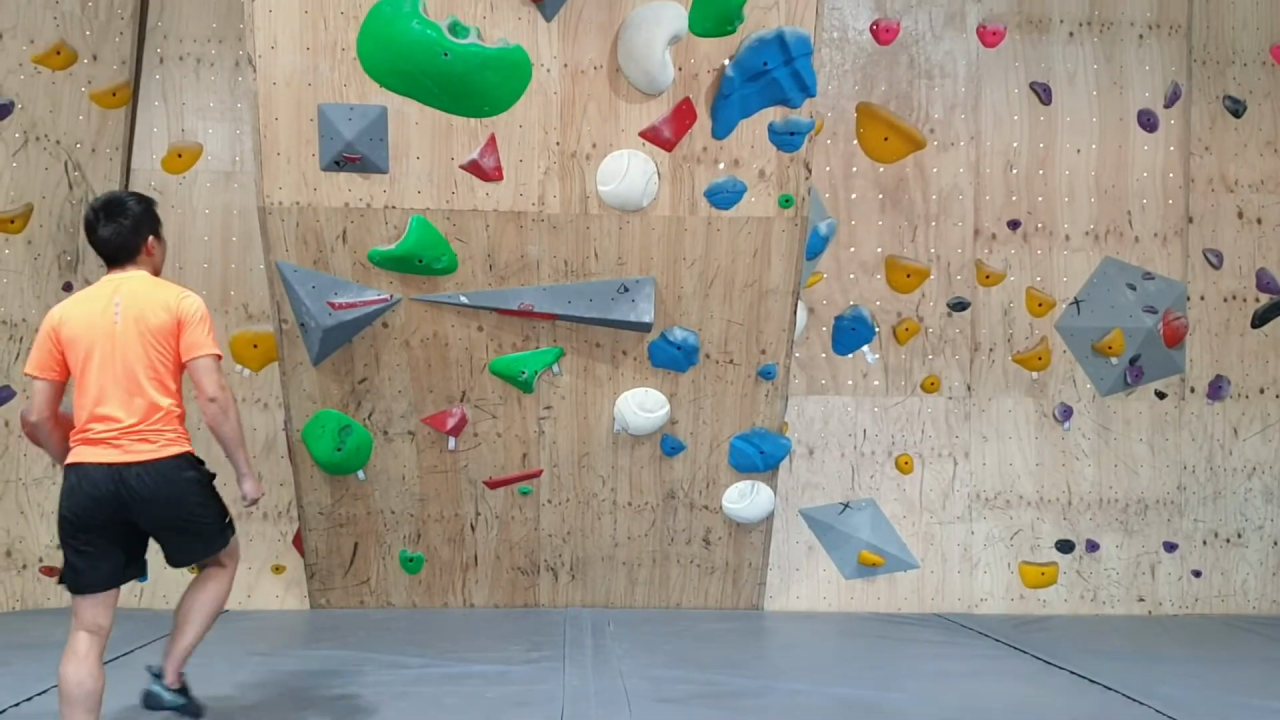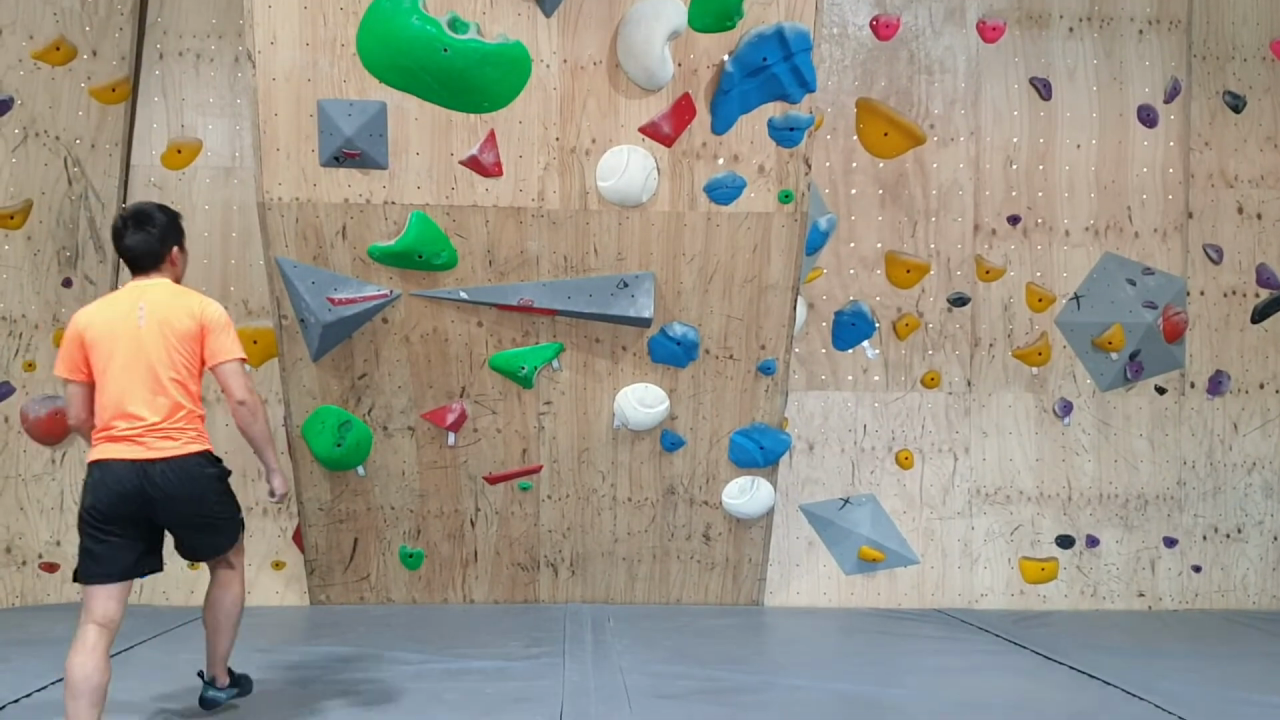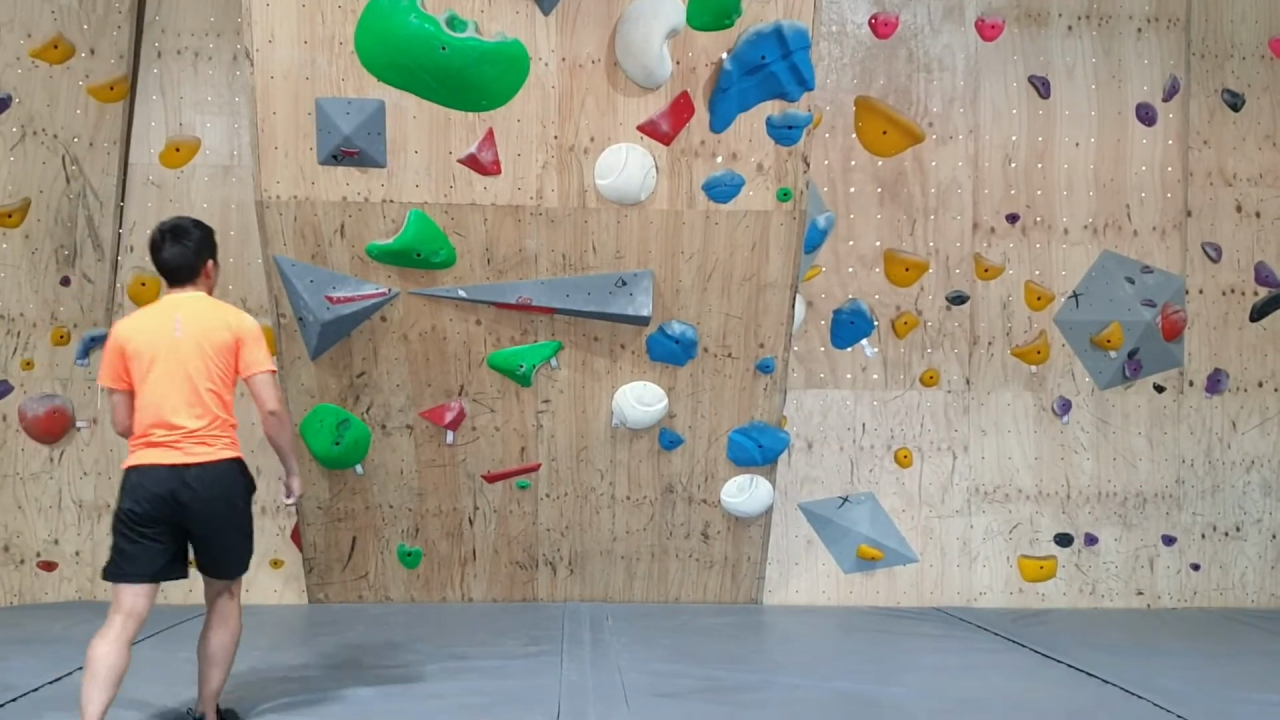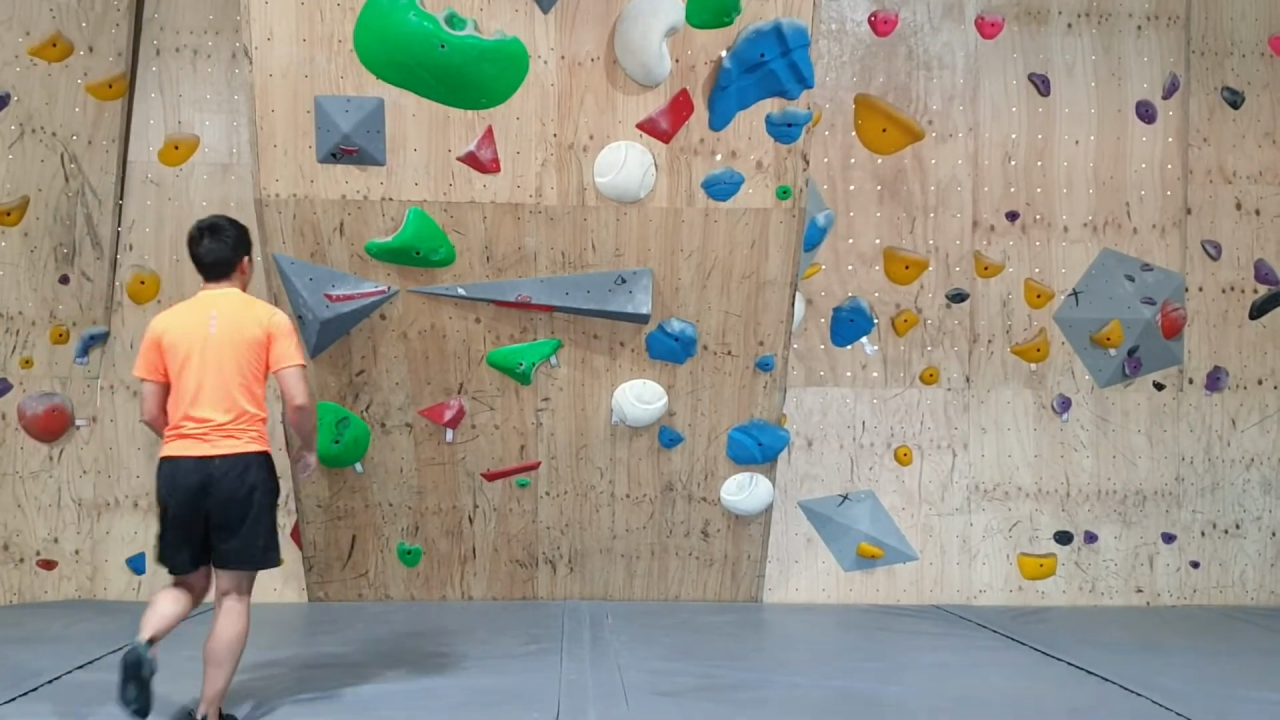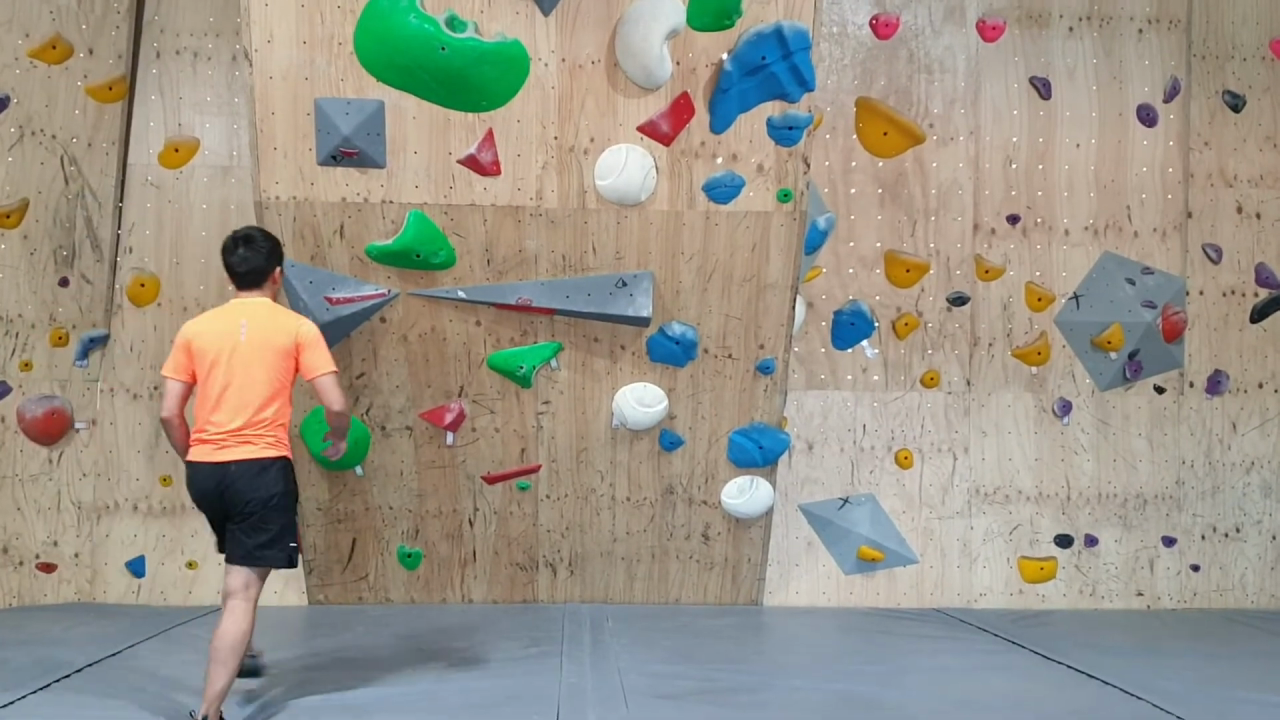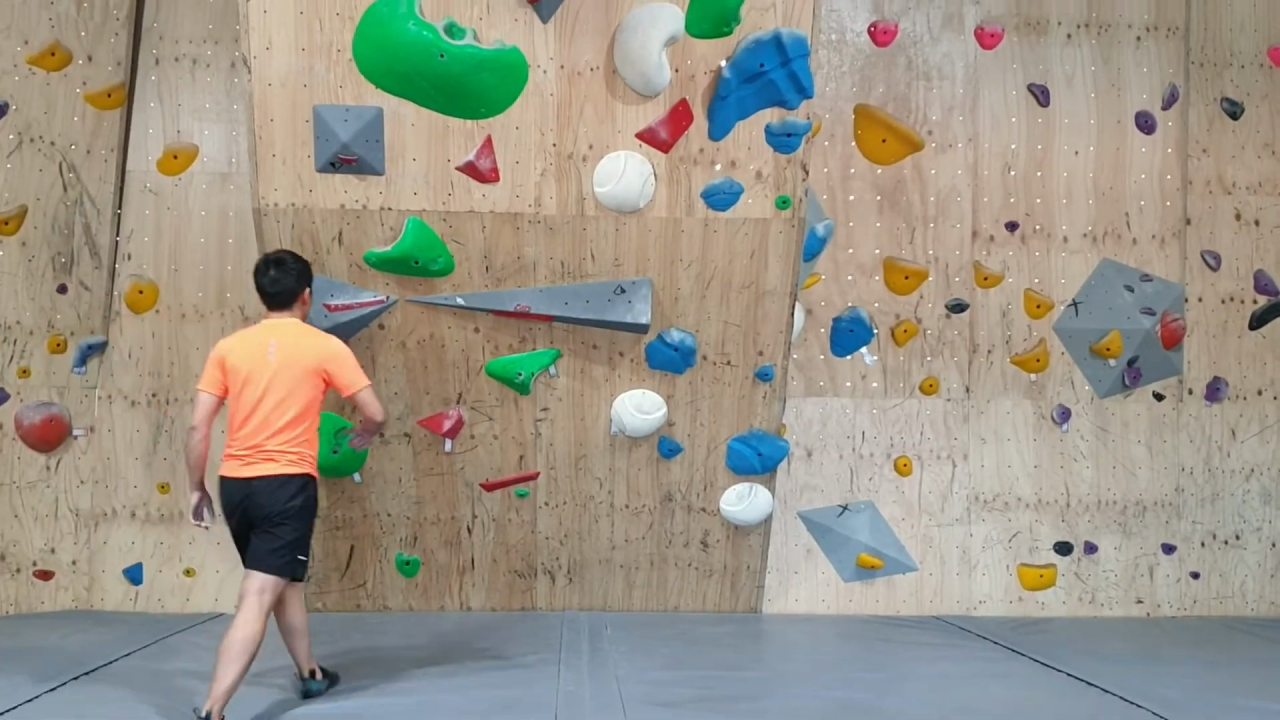
dt=0.2s
person 1, frame 1
left shoulder: (63, 313)
right shoulder: (181, 303)
left elbow: (40, 417)
right elbow: (214, 396)
right wrist: (245, 471)
left hip: (87, 478)
right hip: (163, 469)
left knee: (88, 627)
right knee: (221, 560)
right ankle: (169, 675)
person 1, frame 2
left shoulder: (86, 318)
right shoulder: (202, 310)
left elbow: (78, 418)
right elbow: (242, 398)
right wrist: (272, 467)
left hip: (109, 474)
right hip: (185, 467)
left knee: (97, 620)
right knee: (228, 563)
person 1, frame 3
left shoulder: (127, 330)
right shoulder: (237, 323)
left elbow: (123, 424)
right elbow: (272, 408)
right wrist: (291, 469)
left hip: (145, 478)
right hip: (216, 475)
left knee: (125, 613)
right knee: (223, 597)
person 1, frame 4
left shoulder: (164, 323)
right shoulder: (269, 318)
left elbow: (151, 413)
right elbow: (299, 401)
right wrist: (306, 449)
left hip: (178, 468)
right hip: (243, 466)
left knee: (187, 584)
right knee: (234, 594)
left ankle: (143, 646)
person 1, frame 5
left shoulder: (195, 329)
right shoulder: (297, 327)
left elbow: (168, 414)
right elbow: (337, 405)
right wrist: (338, 437)
left hip: (205, 470)
right hip: (263, 469)
left knee: (247, 563)
right knee: (239, 594)
left ankle: (240, 651)
person 1, frame 6
left shoulder: (227, 347)
right shoulder: (326, 347)
left elbow: (199, 426)
right elbow: (376, 414)
left wrist: (196, 488)
right wrist: (366, 433)
left hip: (235, 483)
right hip: (288, 485)
left knee: (283, 581)
right knee: (255, 604)
left ankle: (309, 673)
